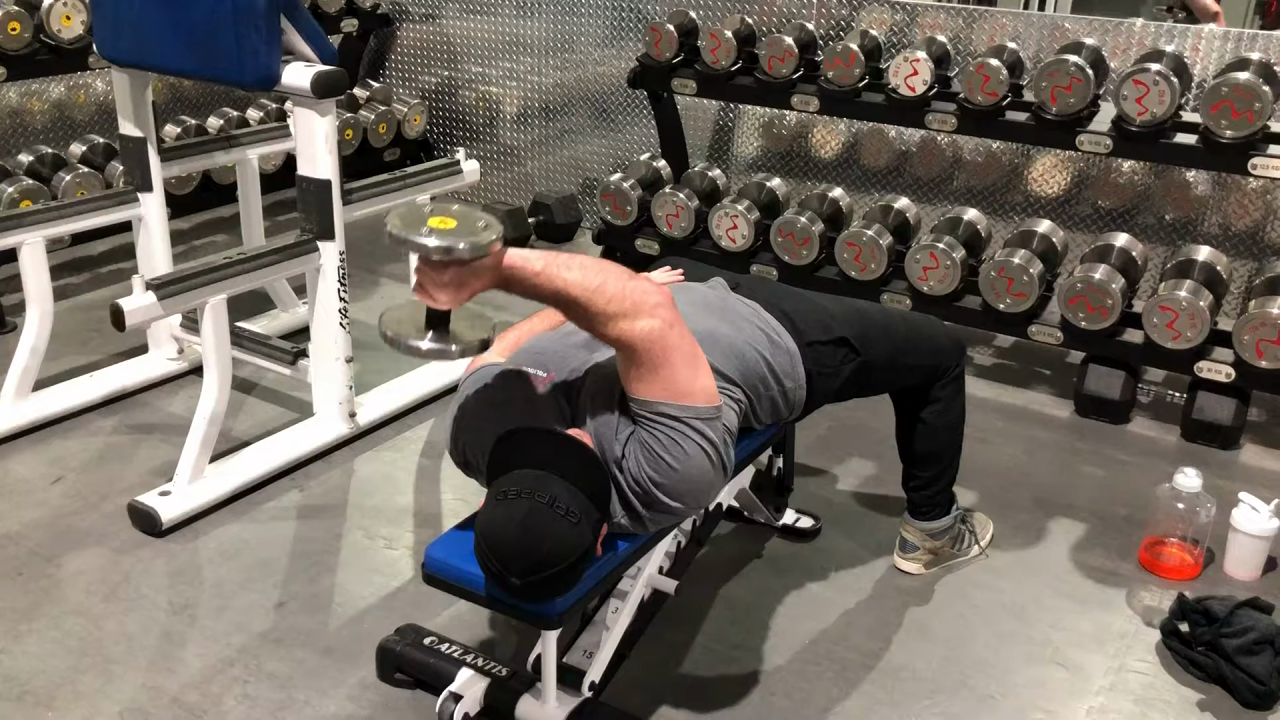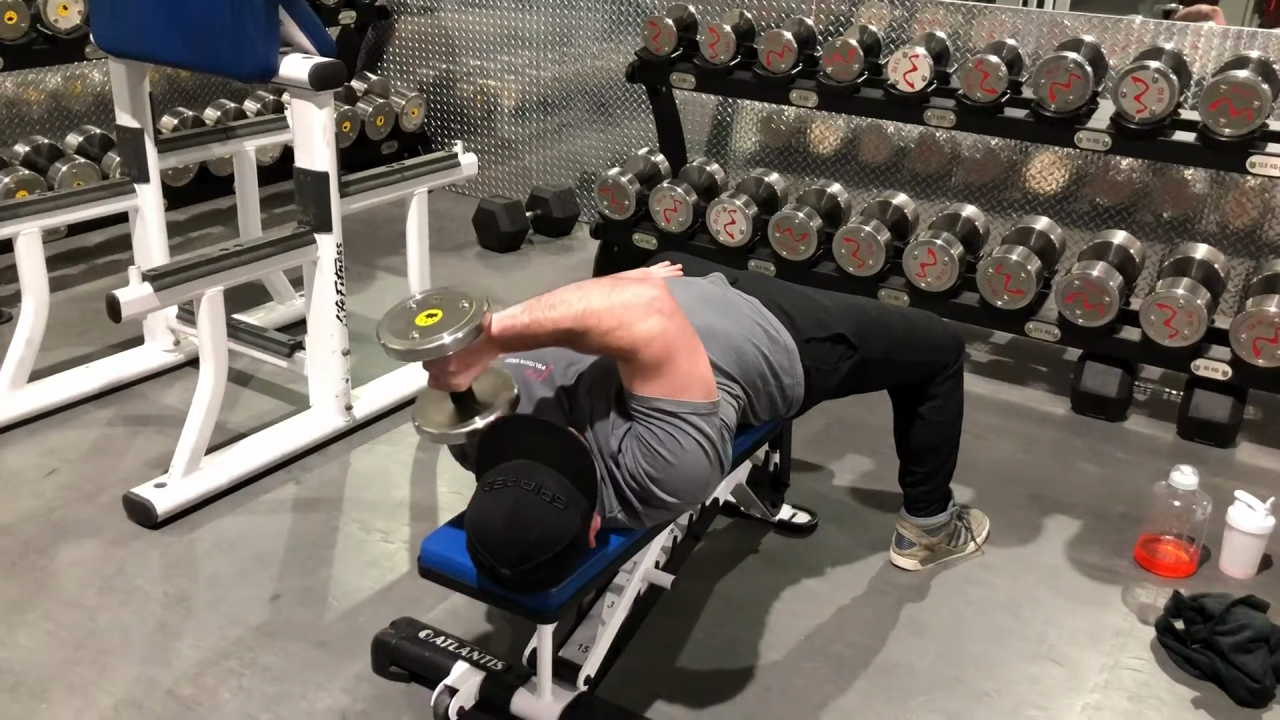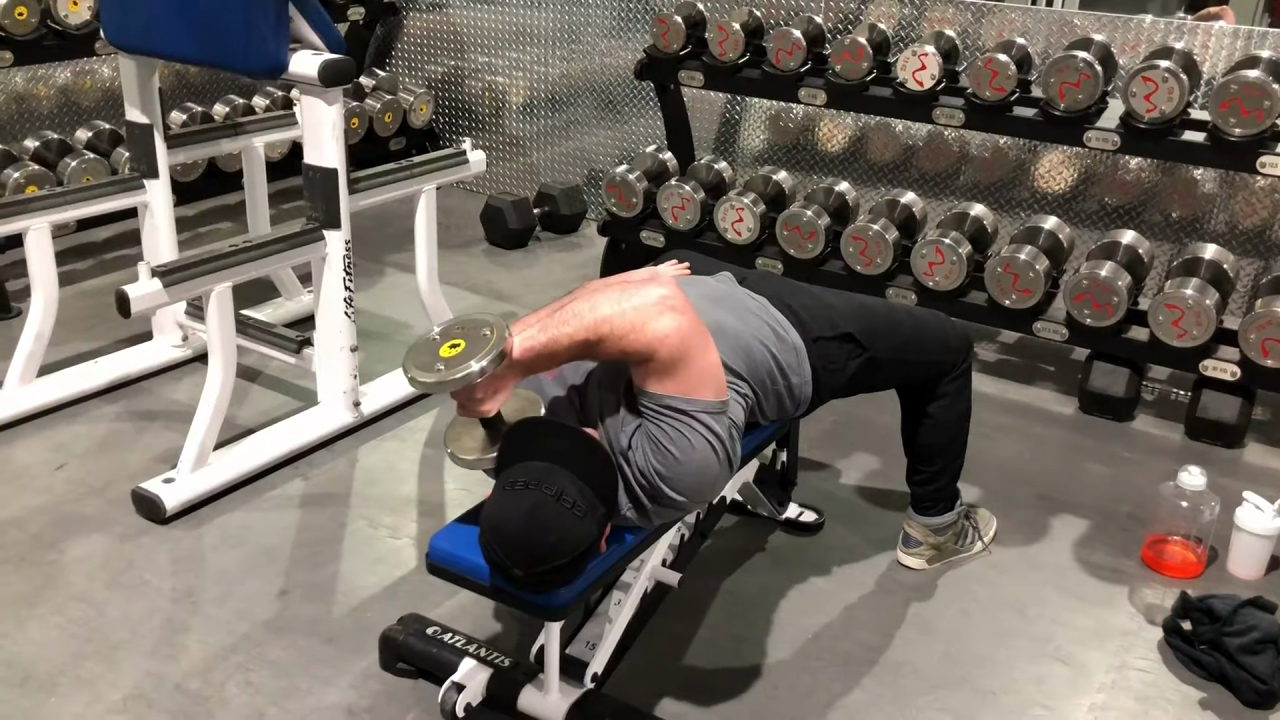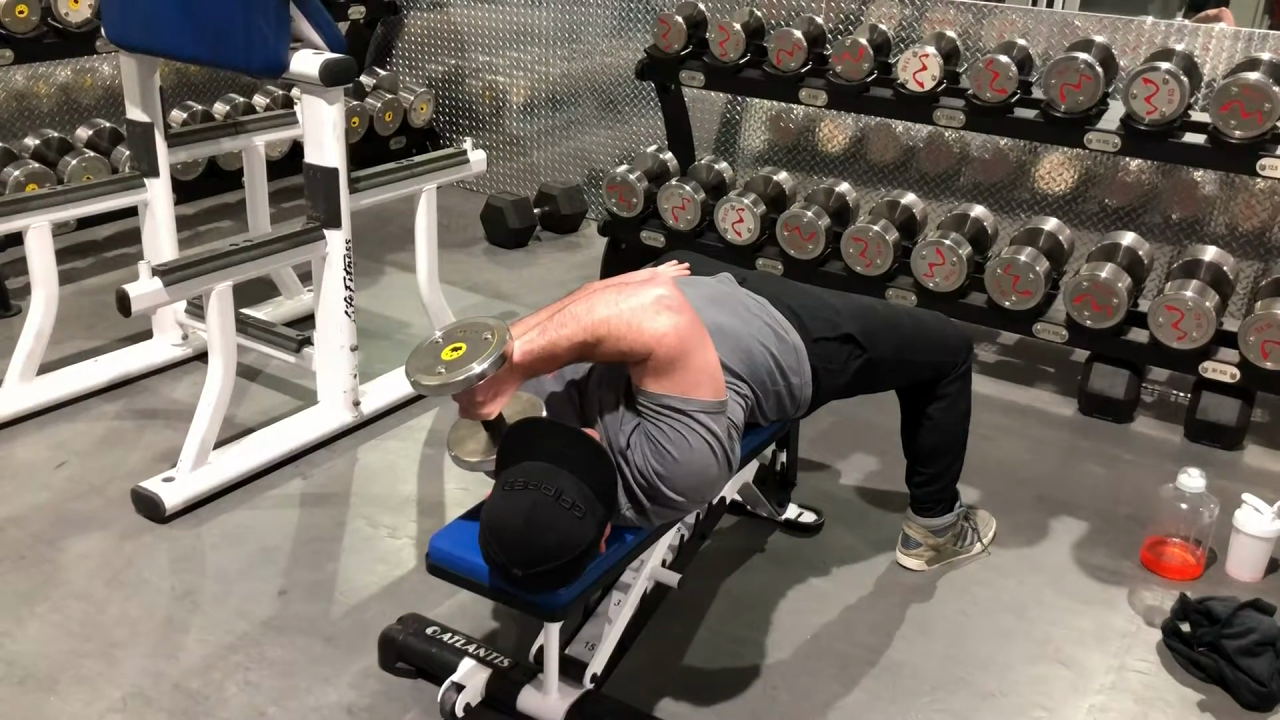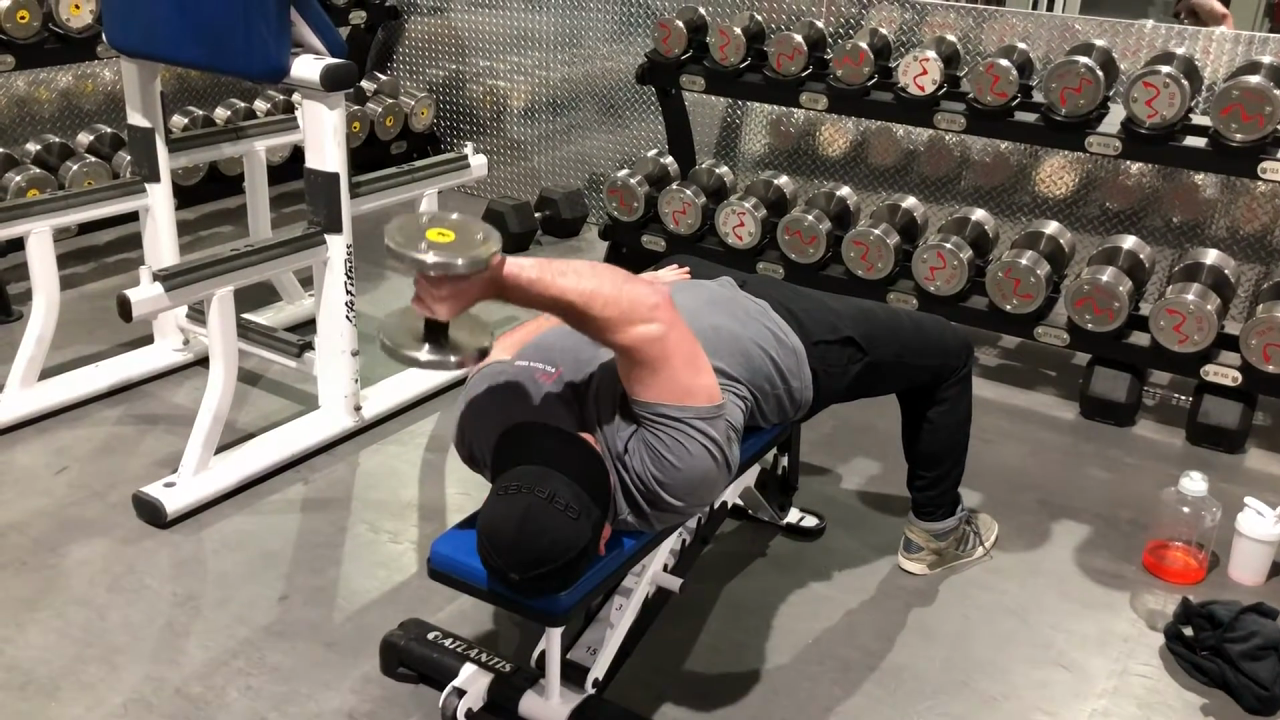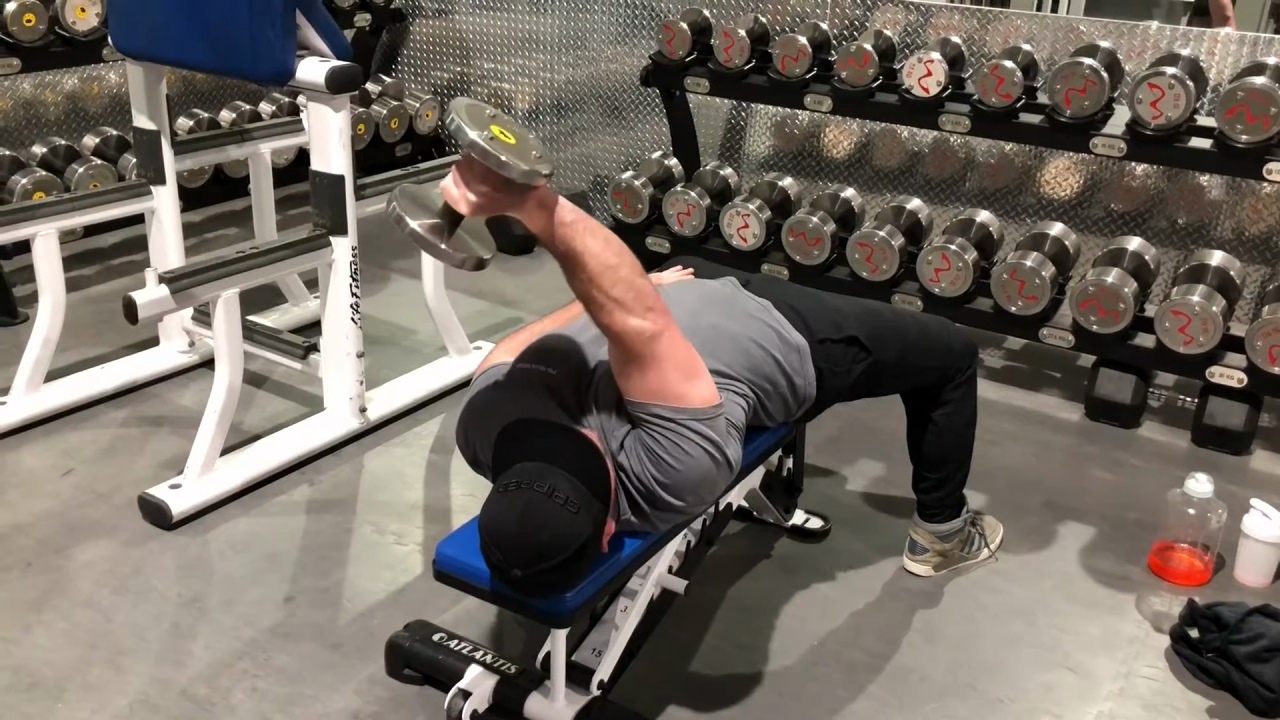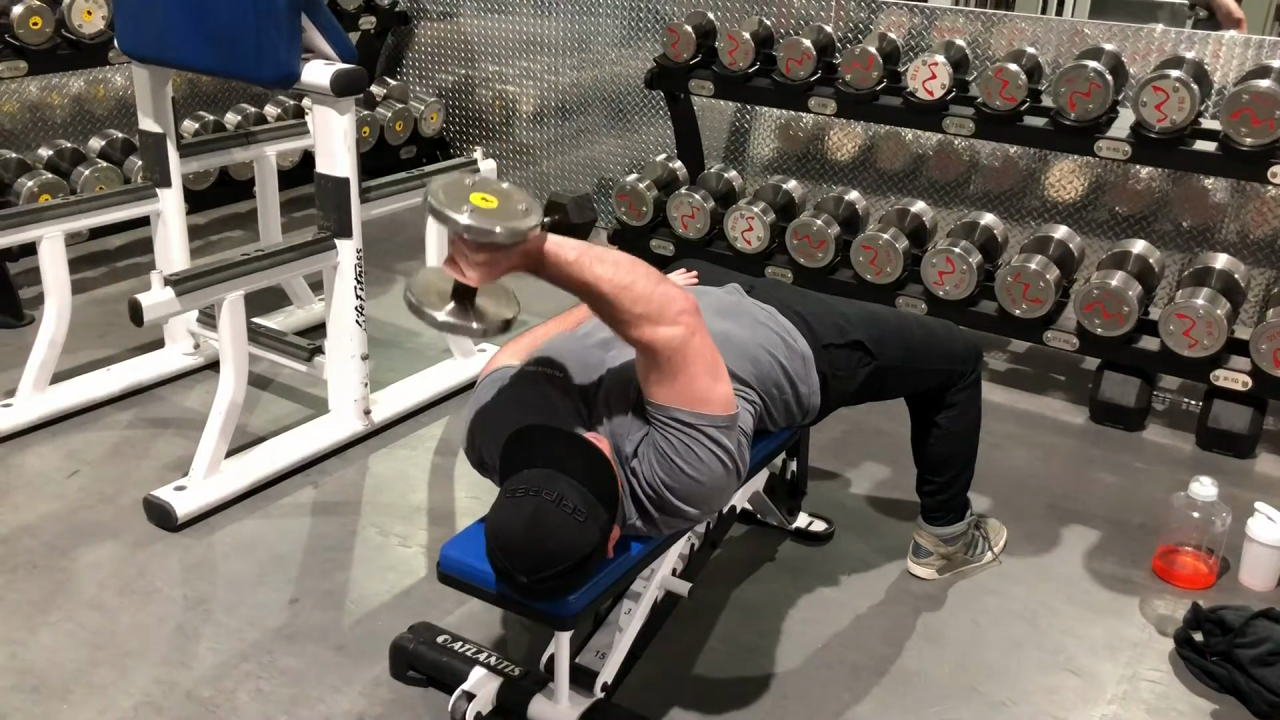
dt=0.7s
person 1, frame 1
left shoulder: (476, 429)
right shoulder: (673, 473)
left elbow: (501, 348)
right elbow: (645, 314)
right wrist: (491, 268)
right knee: (939, 352)
right ankle: (931, 530)
person 1, frame 2
right shoulder: (666, 473)
left elbow: (519, 334)
right elbow: (646, 311)
left wrist: (623, 280)
right wrist: (487, 338)
right knee: (939, 348)
right ankle: (927, 526)
person 1, frame 3
left shoulder: (497, 425)
right shoulder: (677, 470)
right elbow: (662, 312)
left wrist: (629, 278)
right wrist: (511, 363)
right knee: (946, 347)
right ankle: (934, 525)
person 1, frame 4
left shoulder: (491, 422)
right shoulder: (675, 471)
right elbow: (659, 314)
left wrist: (622, 281)
right wrist: (511, 367)
right knee: (947, 348)
right ankle: (934, 527)
person 1, frame 5
left shoulder: (481, 426)
right shoulder: (674, 475)
left elbow: (503, 344)
right elbow: (646, 317)
right wrist: (481, 281)
right knee: (946, 352)
right ankle: (935, 531)
person 1, frame 6
left shoulder: (480, 424)
right shoulder: (672, 471)
left elbow: (509, 350)
right elbow: (638, 324)
left wrist: (615, 293)
right wrist: (529, 203)
right knee: (952, 354)
right ankle: (940, 532)
person 1, frame 7
left shoulder: (489, 427)
right shoulder: (680, 480)
left elbow: (510, 354)
right elbow: (670, 324)
left wrist: (604, 300)
right wrist: (526, 251)
right knee: (956, 357)
right ankle: (944, 537)
